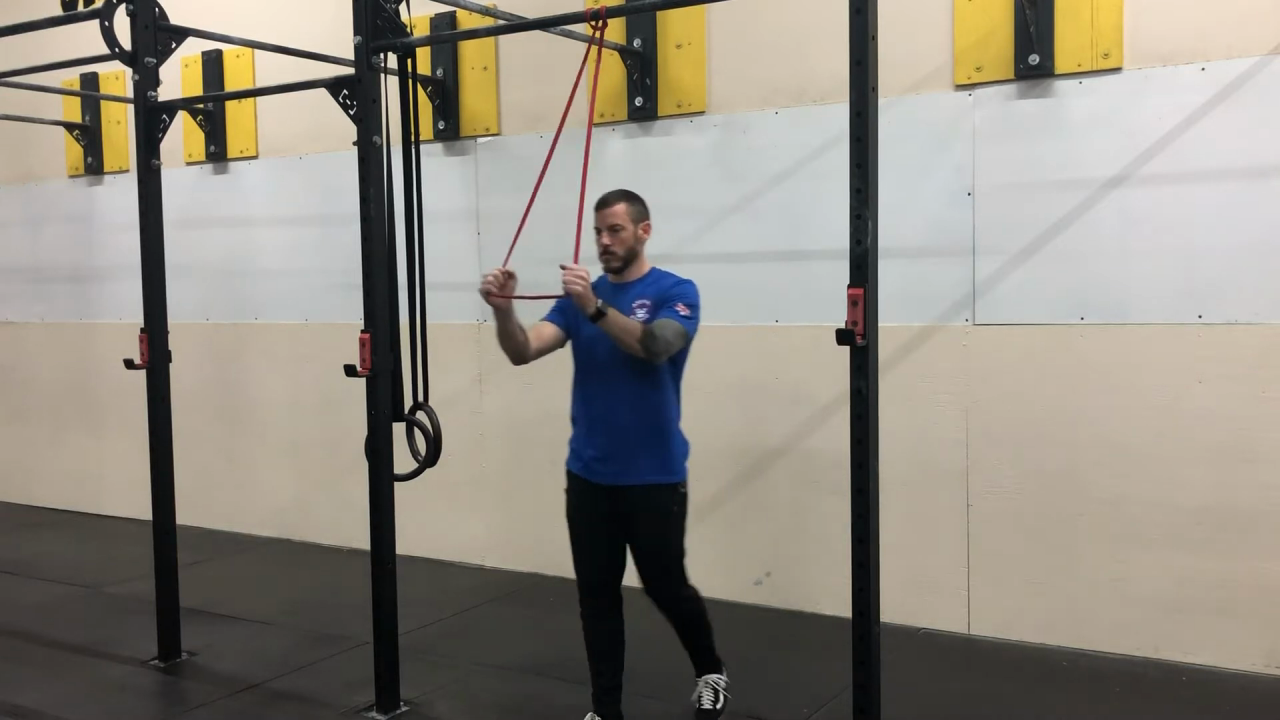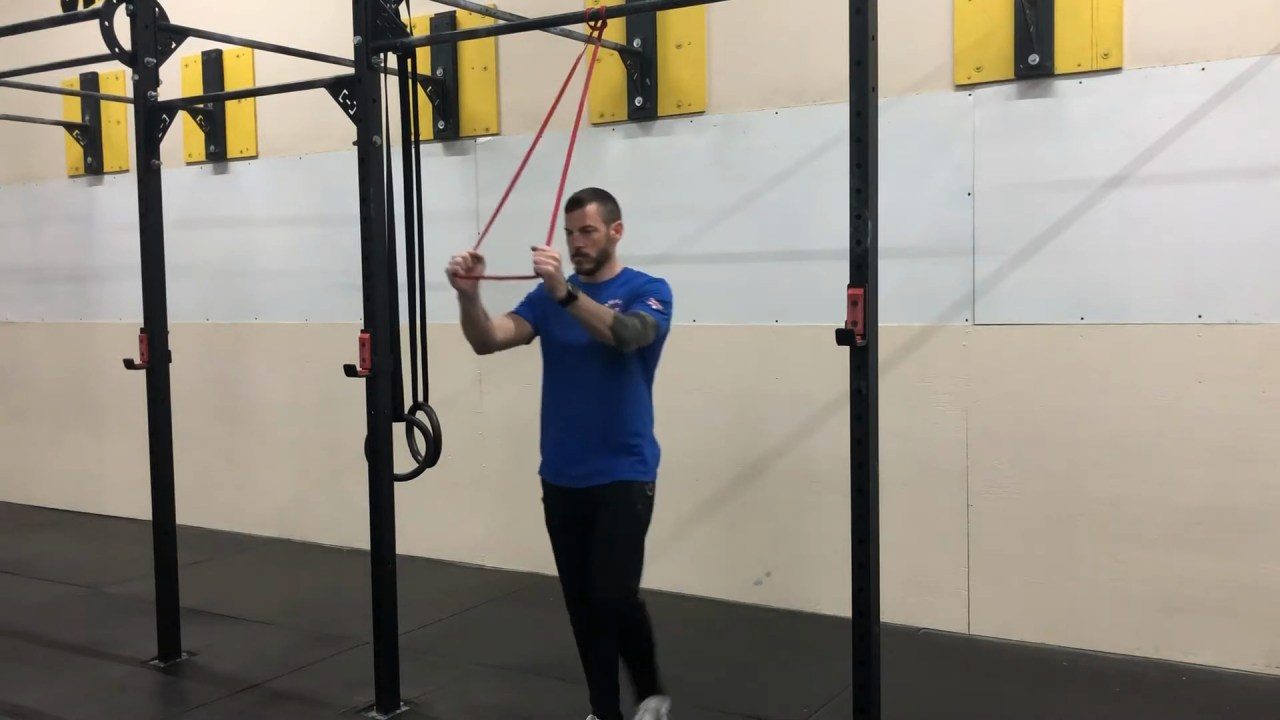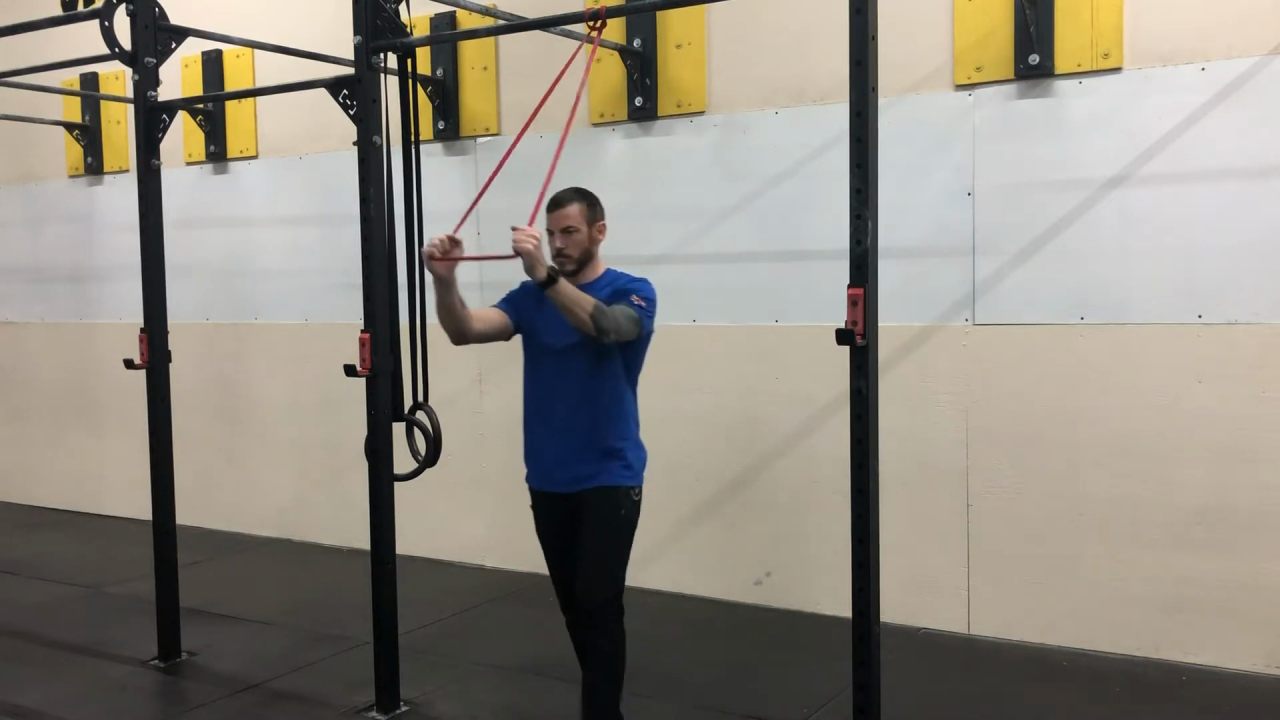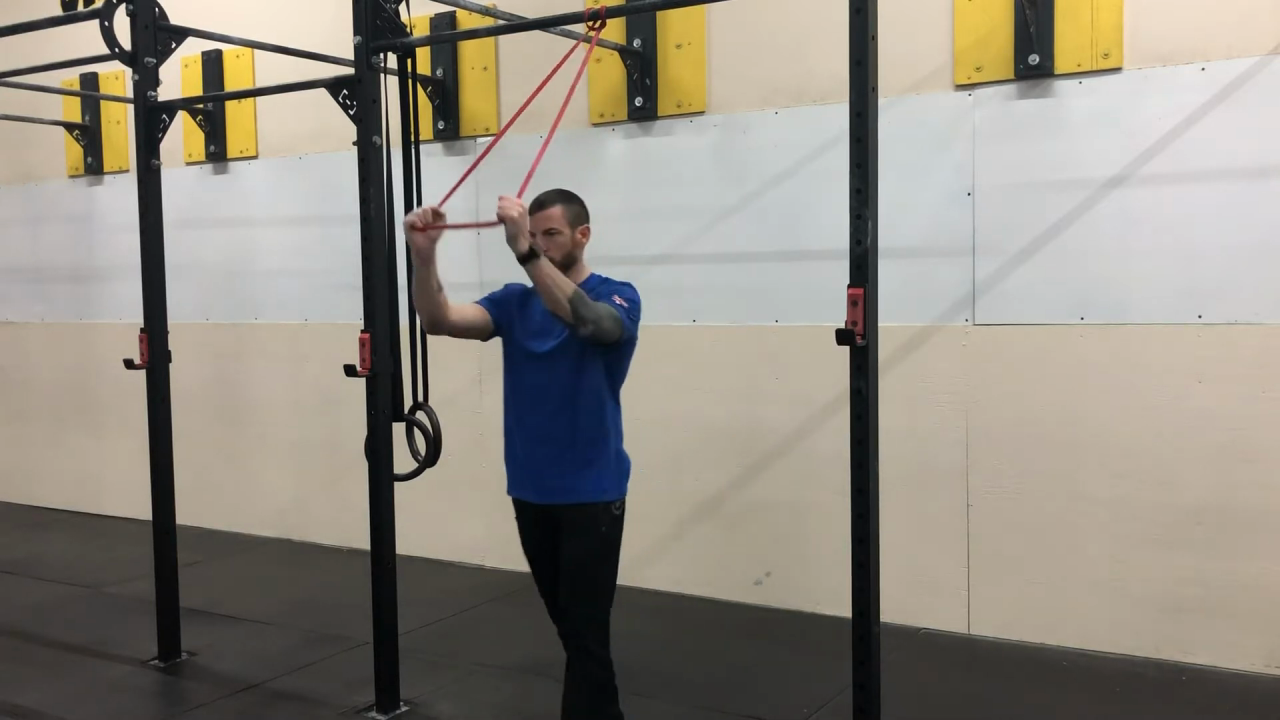
dt=0.2s
person 1, frame 1
left shoulder: (675, 292)
right shoulder: (580, 297)
left elbow: (654, 347)
right elbow: (523, 351)
left wrist: (594, 308)
right wrist: (503, 309)
left hip: (653, 475)
right hip: (588, 474)
left knee: (665, 586)
right knee: (596, 595)
left ankle: (710, 672)
person 1, frame 2
left shoulder: (648, 291)
right shoulder: (547, 298)
left elbow: (625, 335)
right elbow: (487, 341)
left wrist: (565, 290)
right wrist: (468, 293)
left hip: (623, 475)
right hip: (561, 476)
left knee: (613, 596)
right knee: (582, 601)
person 1, frame 3
left shoulder: (632, 292)
right shoulder: (530, 299)
left elbow: (606, 326)
right elbow: (464, 330)
left wrist: (544, 272)
right wrist: (443, 276)
left hip: (609, 482)
right hip: (548, 482)
left knee: (599, 611)
right knee: (578, 611)
person 1, frame 4
left shoulder: (617, 297)
right shoulder: (514, 303)
left elbow: (585, 320)
right elbow: (440, 320)
left wrist: (525, 249)
right wrist: (422, 252)
left hip: (593, 494)
right hip: (531, 492)
left knee: (585, 630)
right knee: (570, 623)
